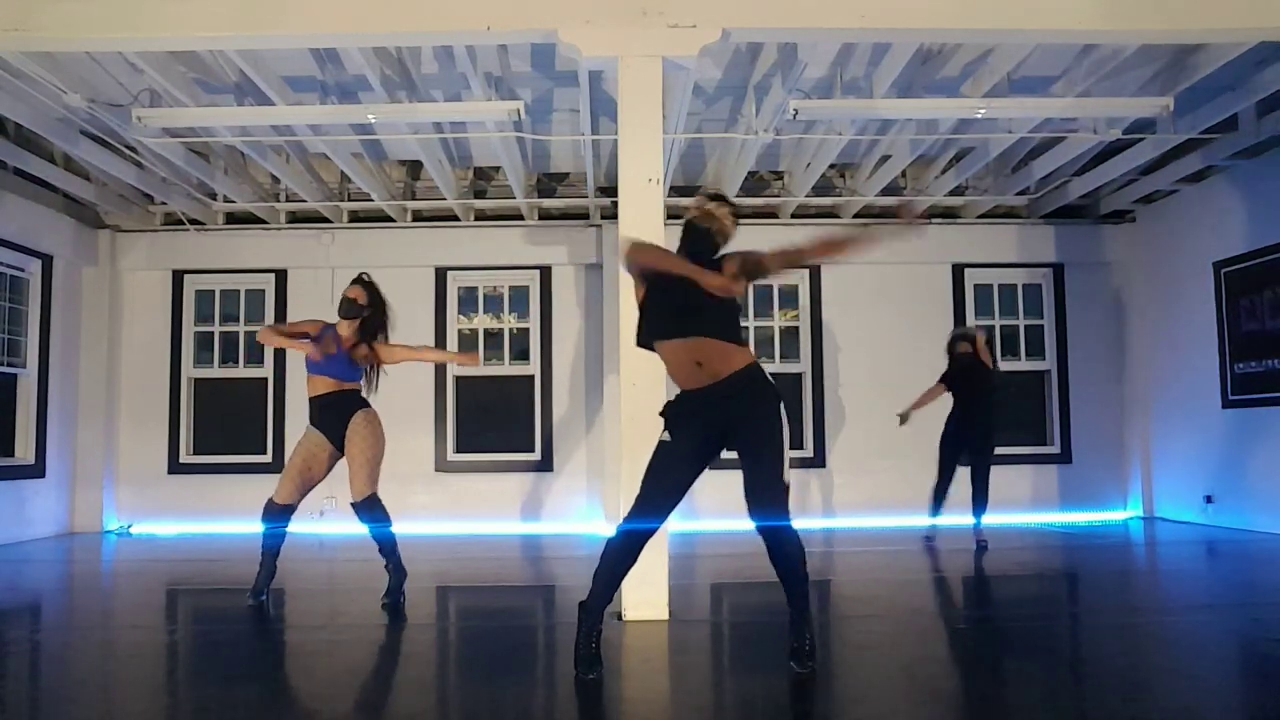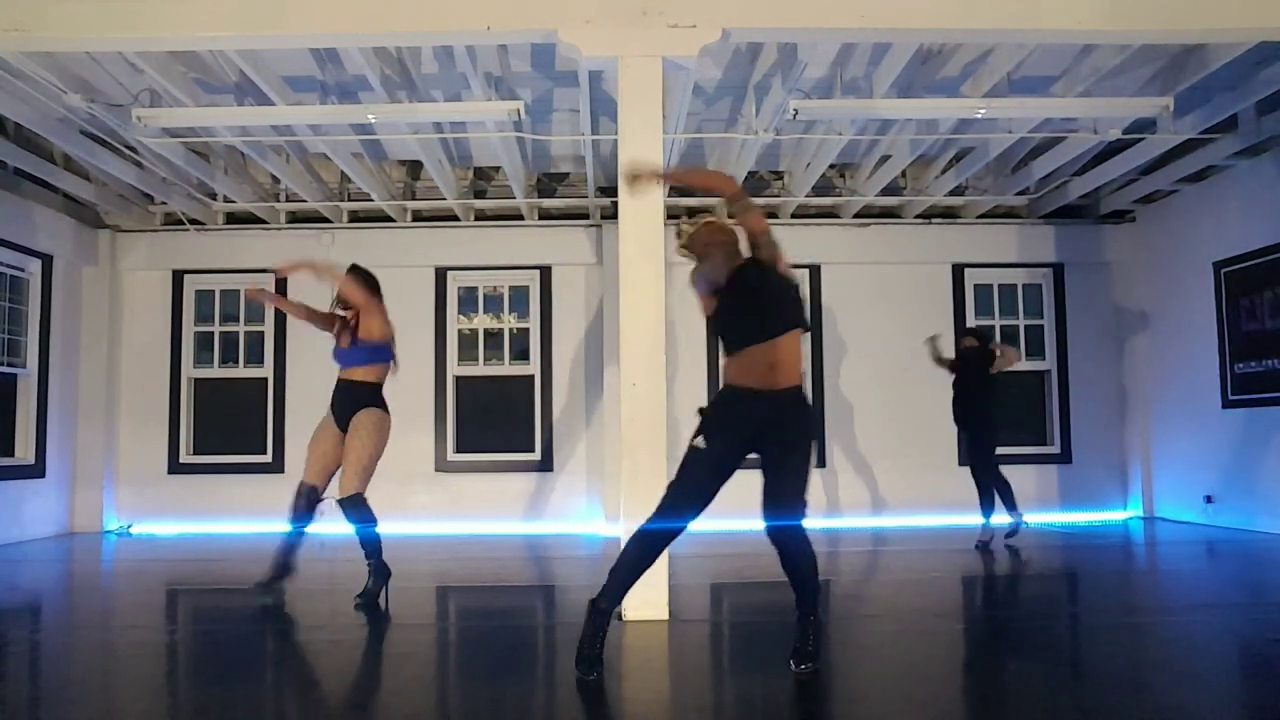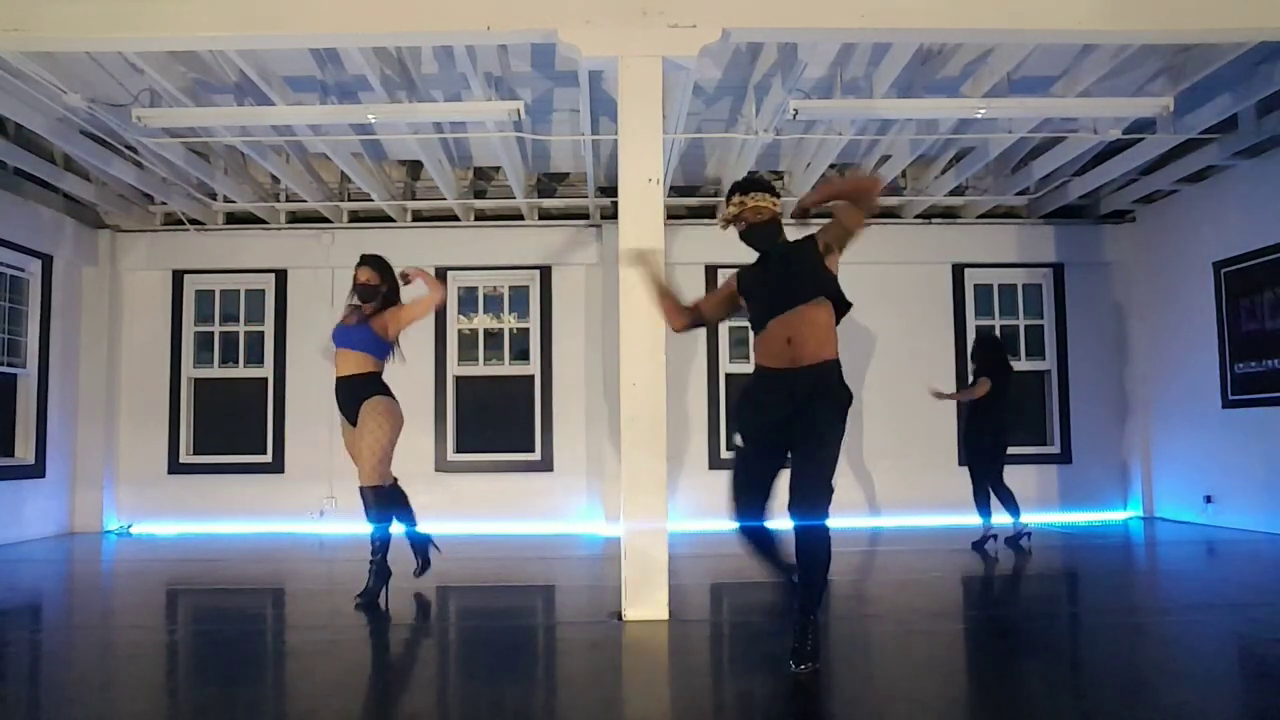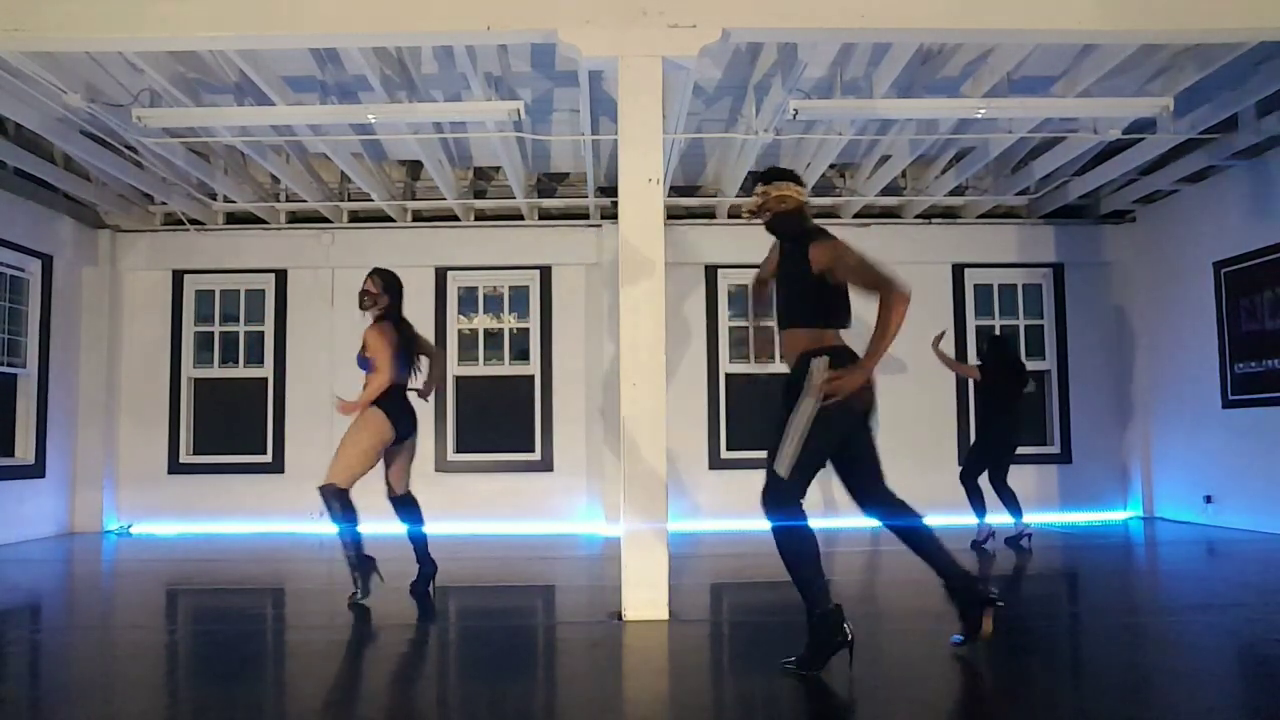
dt=0.3s
person 1, frame 1
left shoulder: (731, 267)
right shoulder: (645, 266)
left elbow: (805, 254)
right elbow: (639, 254)
right wrist: (694, 271)
left hip: (753, 399)
right hip: (694, 411)
left knee: (771, 515)
right knee: (642, 518)
left ankle: (801, 624)
right ankle: (590, 617)
person 1, frame 2
left shoulder: (765, 258)
right shoulder: (712, 280)
left elbow: (731, 192)
right elbow: (711, 281)
left wrist: (663, 177)
left hip: (787, 415)
right hip: (734, 411)
left knee: (783, 523)
right knee: (670, 517)
left ankle: (808, 627)
right ankle: (601, 612)
person 1, frame 3
left shoulder: (819, 247)
right shoulder: (743, 280)
left elbow: (868, 191)
right elbow: (681, 321)
left wrist: (817, 197)
right wrist: (657, 277)
left hip: (821, 391)
right hip: (764, 394)
left knee: (808, 510)
right knee: (746, 515)
left ankle: (807, 626)
right ankle: (797, 581)
person 1, frame 4
left shoulder: (822, 248)
right shoulder: (787, 251)
left elbow: (895, 297)
right elbow: (768, 297)
left wrist: (864, 365)
right wrist: (765, 275)
left hip: (823, 378)
right hip: (827, 384)
left knee: (780, 499)
right knee: (875, 496)
left ankle: (825, 624)
right ankle: (968, 592)
person 2, frame 1
left shoulder: (369, 345)
right shoulder: (316, 329)
left elbow: (419, 353)
right elbow: (265, 334)
left wrist: (458, 357)
right wrist: (295, 344)
left hip: (356, 419)
right hip: (321, 428)
left knee: (363, 499)
right knee: (281, 500)
left ankle: (395, 571)
right ankle: (264, 573)
person 2, frame 2
left shoulder: (375, 319)
right shoulder: (339, 323)
left elbow: (347, 284)
right elbow: (306, 313)
left wrist: (304, 267)
right wrist: (270, 297)
left hip: (368, 412)
right hip: (338, 411)
left knee: (350, 494)
right knee: (310, 488)
left ankle: (377, 571)
right ankle: (283, 562)
person 2, frame 3
left shoulder: (392, 315)
right shoulder: (350, 313)
left elbow: (438, 295)
left wrist: (418, 274)
left hip: (375, 402)
right hip: (352, 408)
left knee: (372, 486)
right knee: (382, 484)
left ankle: (378, 568)
right ankle: (420, 543)
person 2, frame 4
left shoulder: (378, 330)
right shoulder: (401, 329)
left elbow: (386, 375)
right elbow: (434, 354)
left wrist: (356, 404)
right wrist: (428, 387)
left hip: (381, 414)
right hip: (404, 417)
left knee: (333, 487)
right knee: (399, 492)
left ankle: (359, 563)
right ankle: (424, 566)
person 3, frame 1
left shoulder: (983, 366)
right shoulder: (953, 374)
left elbow: (979, 336)
right elbow: (933, 392)
left wrist: (958, 333)
right wrist: (909, 410)
left hip: (982, 432)
right hip: (956, 431)
left knee: (980, 480)
right knee: (944, 478)
left ankle: (977, 526)
right ankle: (933, 522)
person 3, frame 2
left shoulder: (986, 365)
right shoulder: (962, 366)
left elbow: (1015, 357)
right elbow: (941, 361)
left wrist: (998, 348)
right wrist: (933, 347)
left hip: (981, 430)
right hip: (969, 430)
left knee: (984, 477)
right knee: (990, 475)
left ankle: (987, 527)
right ankle: (1015, 515)
person 3, frame 3
left shoulder: (989, 372)
right shoulder: (1000, 371)
left elbow: (976, 392)
left wrist: (945, 395)
left hip: (982, 434)
right hip: (996, 434)
left knee: (980, 480)
right knee: (995, 480)
left ankle: (987, 527)
right ankle: (1018, 524)
person 3, frame 4
left shoulder: (989, 371)
right shoulder: (1016, 373)
left elbow: (957, 367)
right elbow: (1028, 386)
left wrist: (936, 349)
left hip: (991, 435)
right hip: (1009, 434)
left knee: (968, 476)
right knee: (998, 481)
left ankle: (983, 525)
right ankle: (1020, 525)
